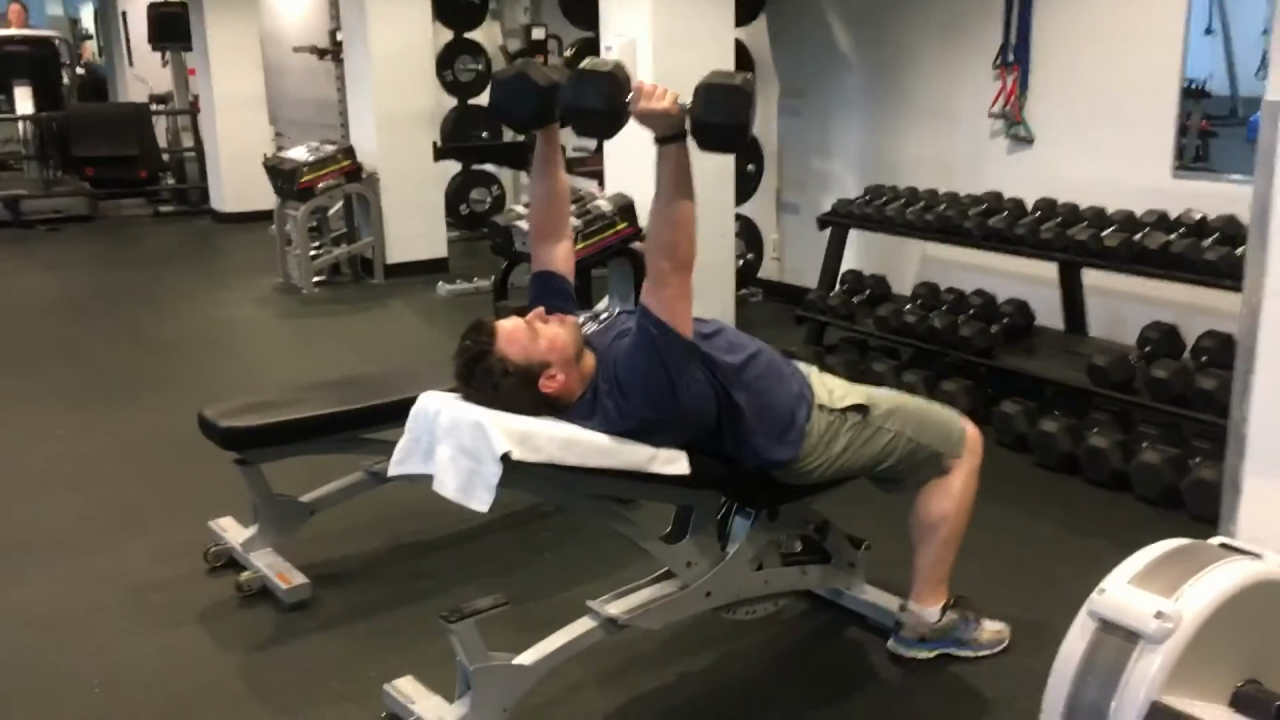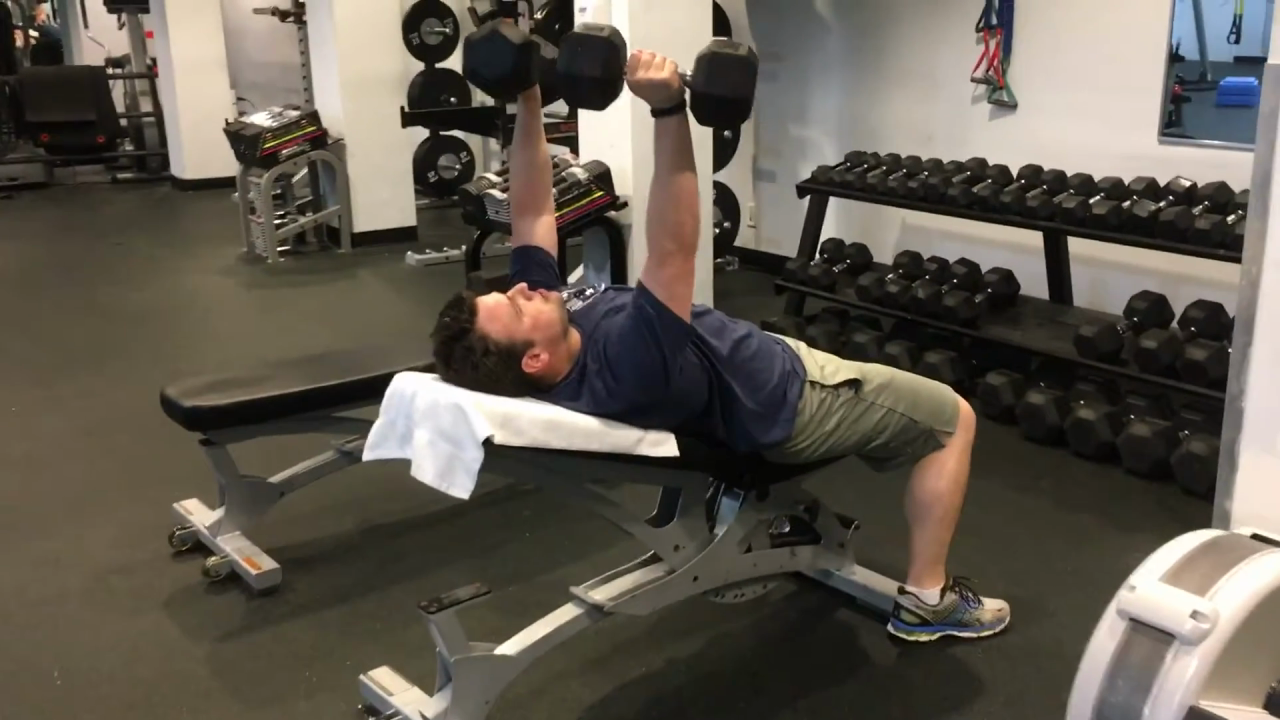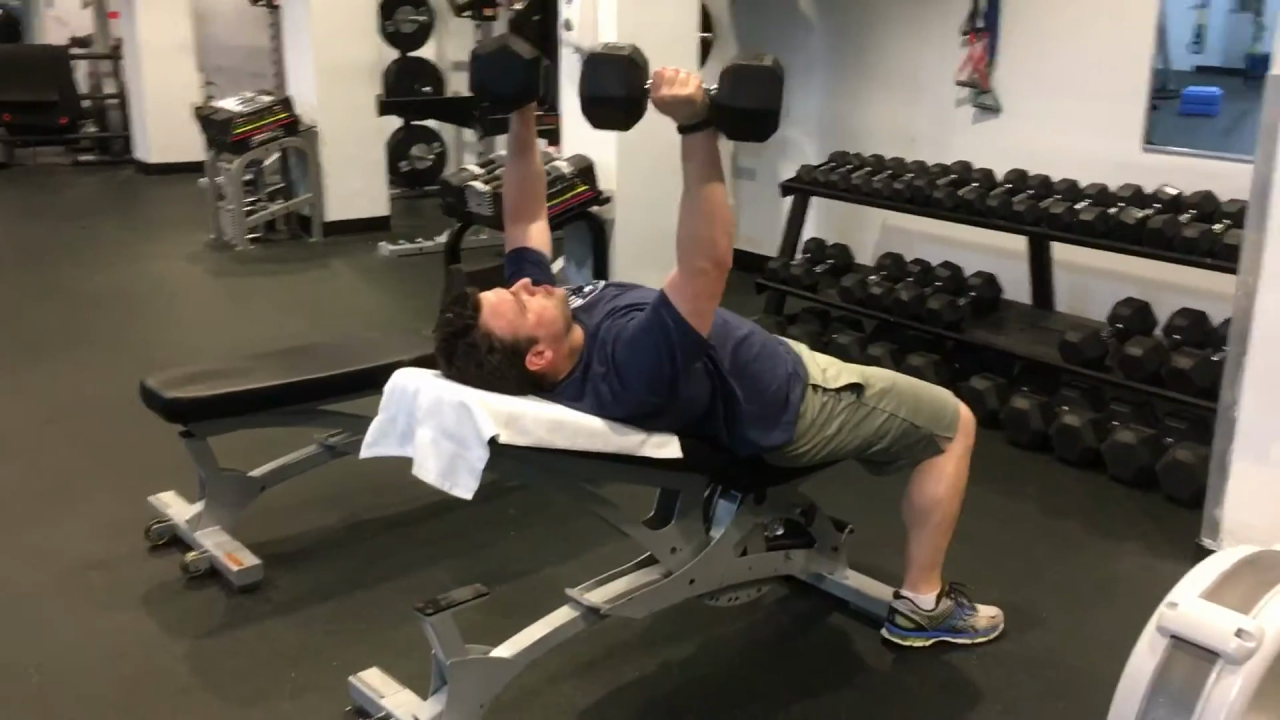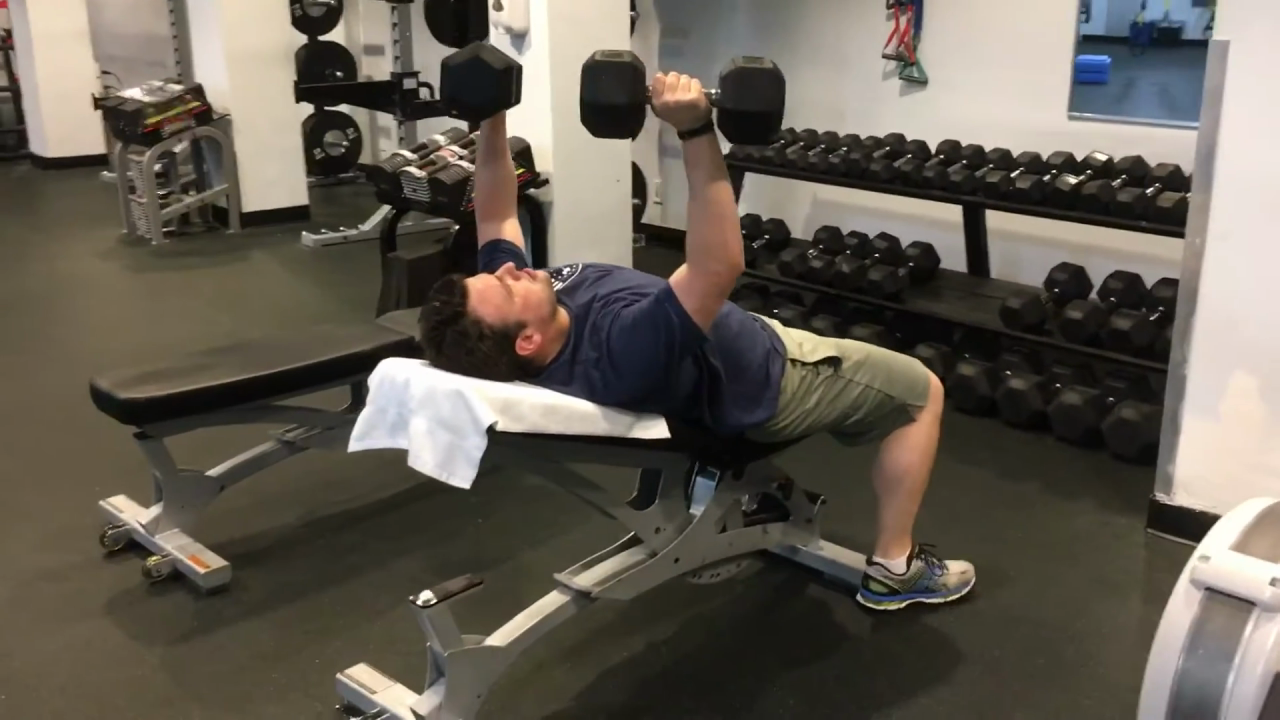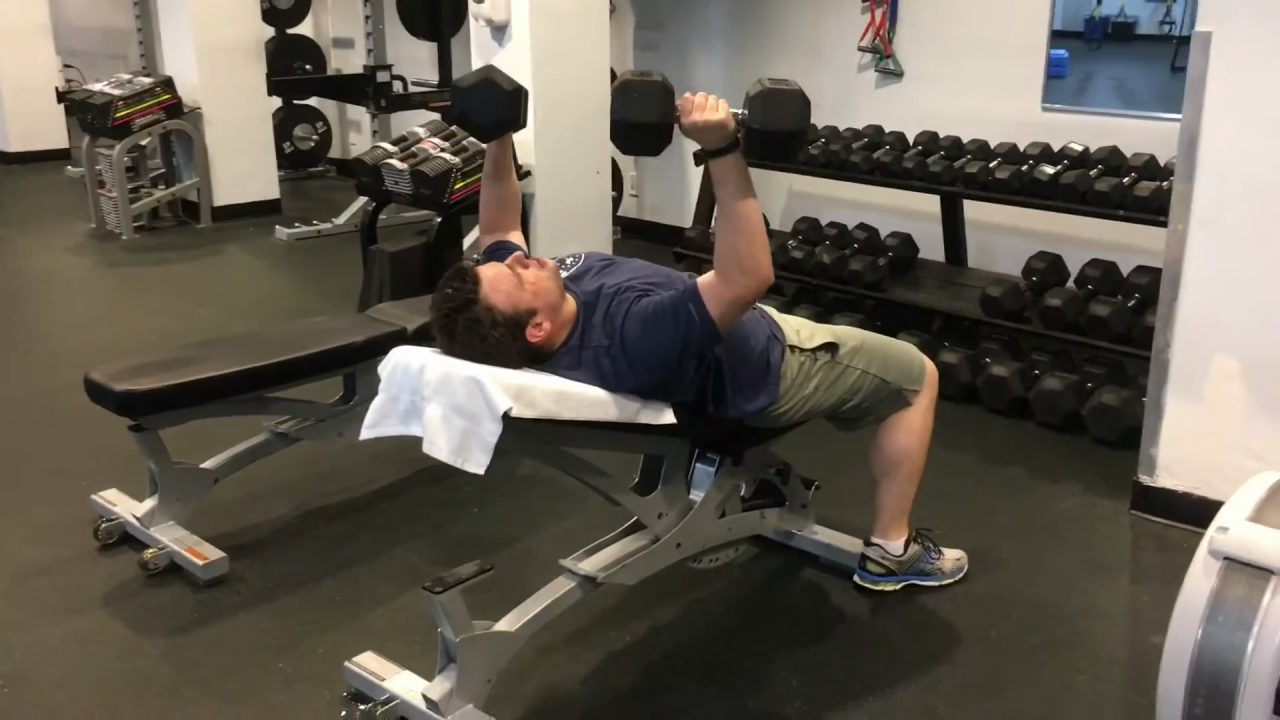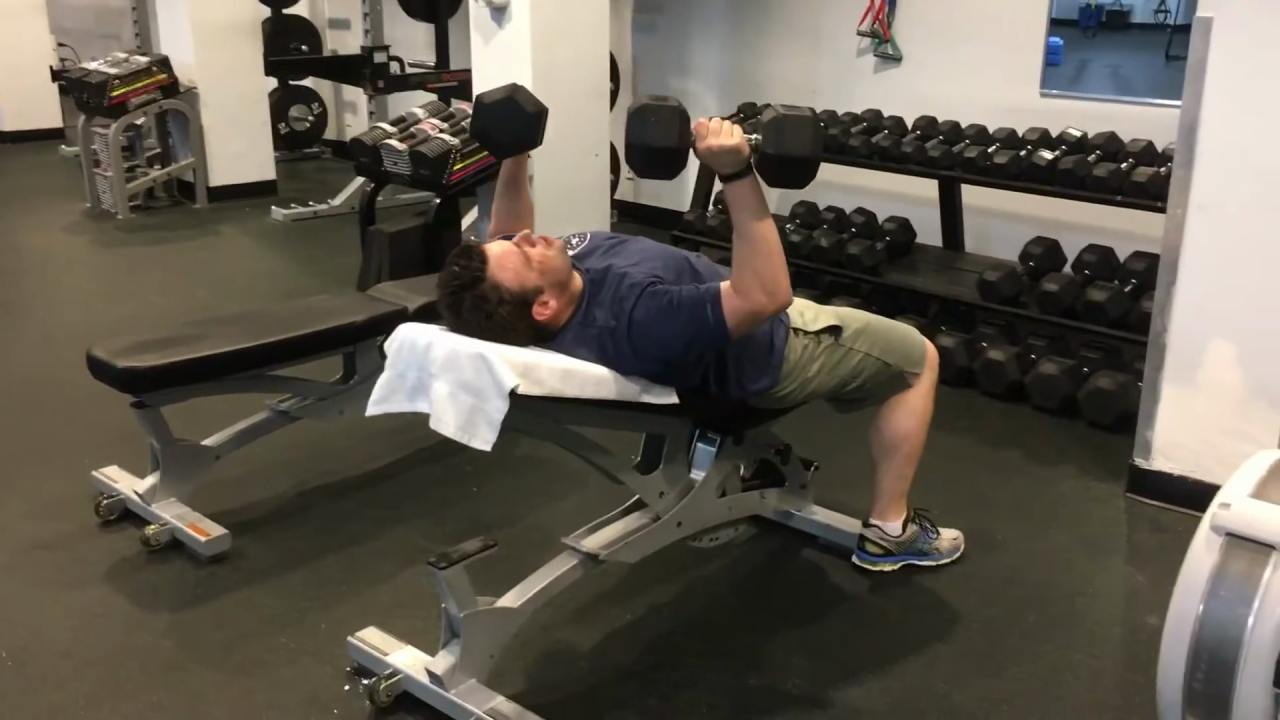
dt=0.5s
person 1, frame 1
left shoulder: (553, 333)
right shoulder: (630, 393)
left elbow: (550, 239)
right elbow: (670, 270)
left wrist: (547, 136)
right wrist: (670, 138)
right hip: (796, 423)
right knee: (960, 442)
right ankle: (928, 617)
person 1, frame 2
left shoulder: (533, 320)
right shoulder: (620, 373)
left elbow: (532, 214)
right elbow: (674, 248)
left wrist: (527, 102)
right wrist: (669, 108)
right hip: (785, 400)
right knee: (953, 419)
right ankle: (927, 599)
person 1, frame 3
left shoulder: (527, 327)
right shoulder: (623, 374)
left elbow: (525, 221)
right elbow: (707, 265)
left wrist: (521, 114)
right wrist: (695, 125)
right hip: (785, 402)
right knee: (954, 423)
right ankle: (922, 603)
person 1, frame 4
left shoulder: (506, 313)
right shoulder: (614, 355)
left elbow: (495, 217)
right elbow: (719, 266)
left wrist: (492, 118)
right wrist: (696, 130)
right hip: (762, 377)
right knee: (921, 391)
right ankle: (894, 568)
person 1, frame 5
left shoulder: (514, 312)
right shoulder: (624, 342)
left elbow: (497, 230)
right elbow: (747, 278)
left wrist: (498, 137)
right wrist: (721, 149)
left hip: (722, 341)
right hip: (762, 362)
right knee: (917, 375)
right ankle: (890, 551)
person 1, frame 6
left shoulder: (522, 296)
right shoulder: (628, 321)
left elbow: (507, 232)
right elbow: (766, 296)
left wrist: (515, 149)
right wrist: (735, 172)
left hip: (727, 325)
right hip: (767, 347)
right knee: (918, 358)
right ankle: (889, 532)
